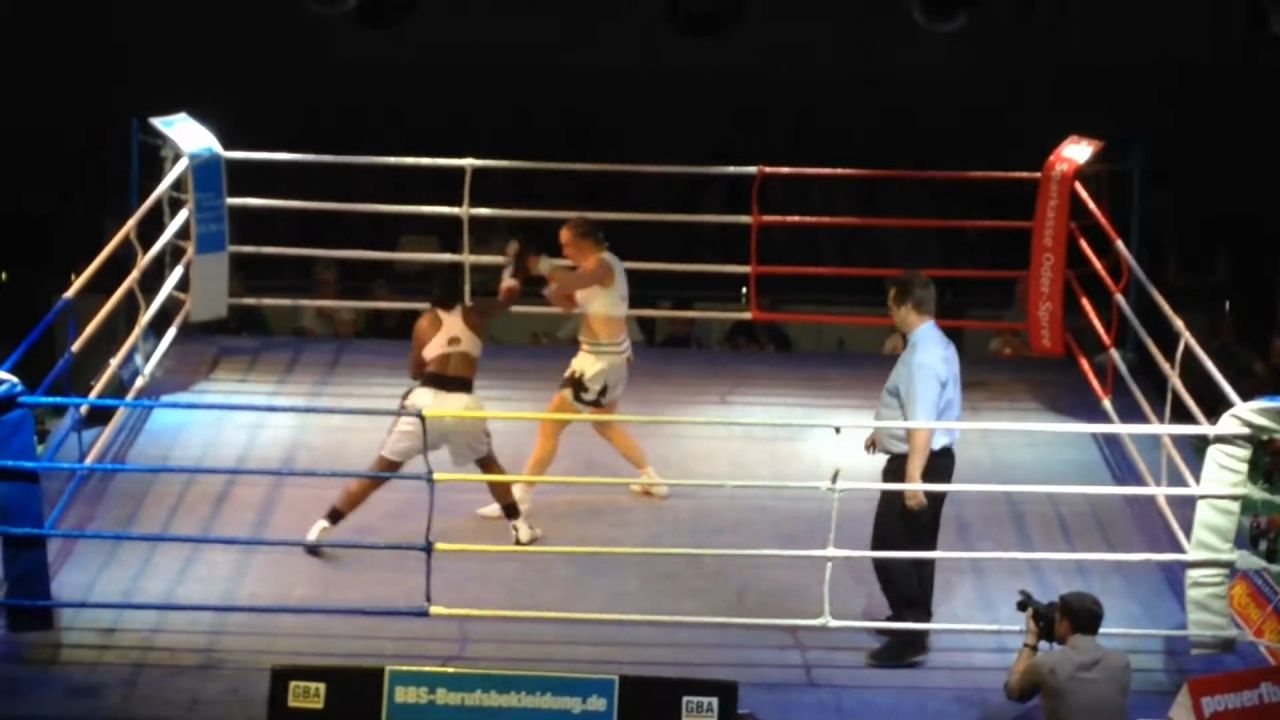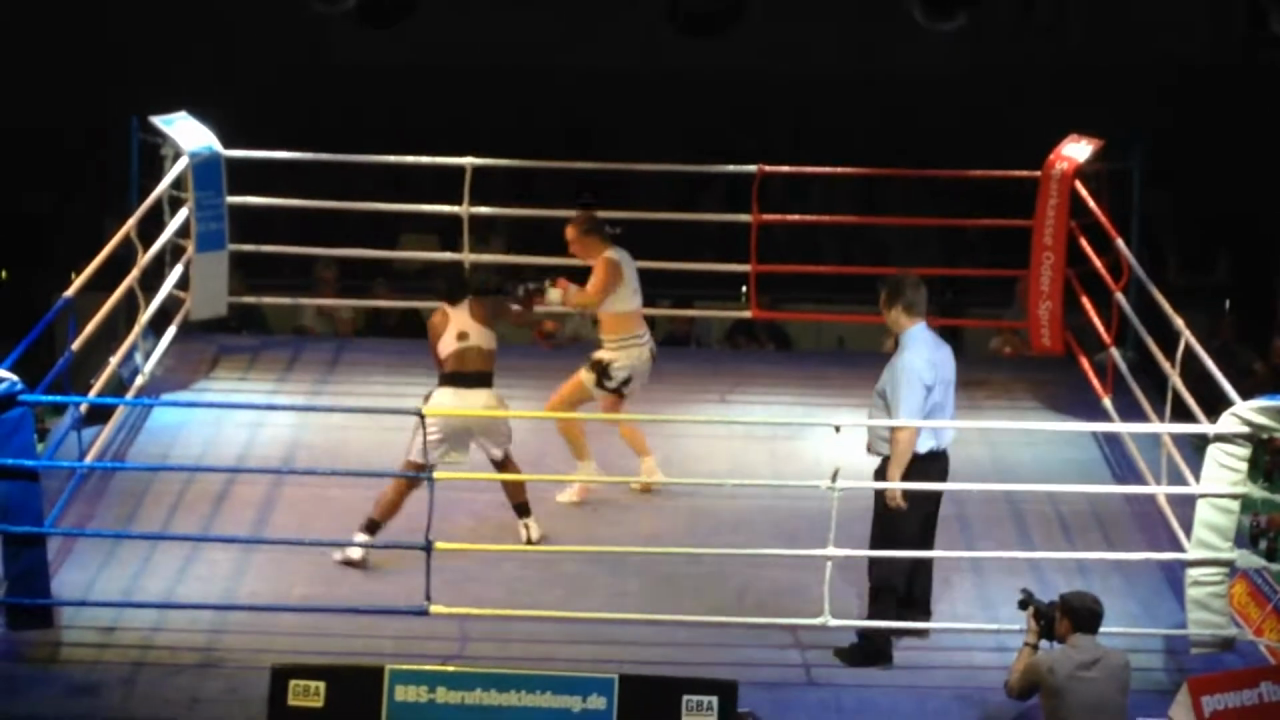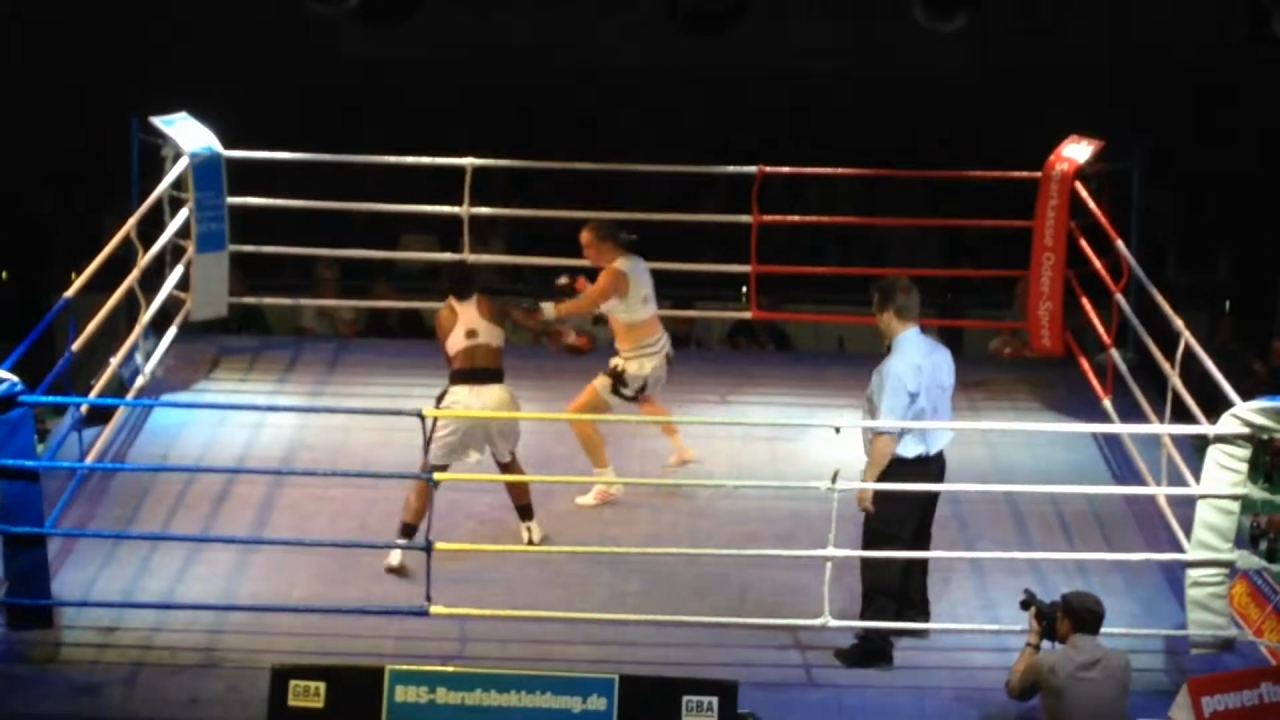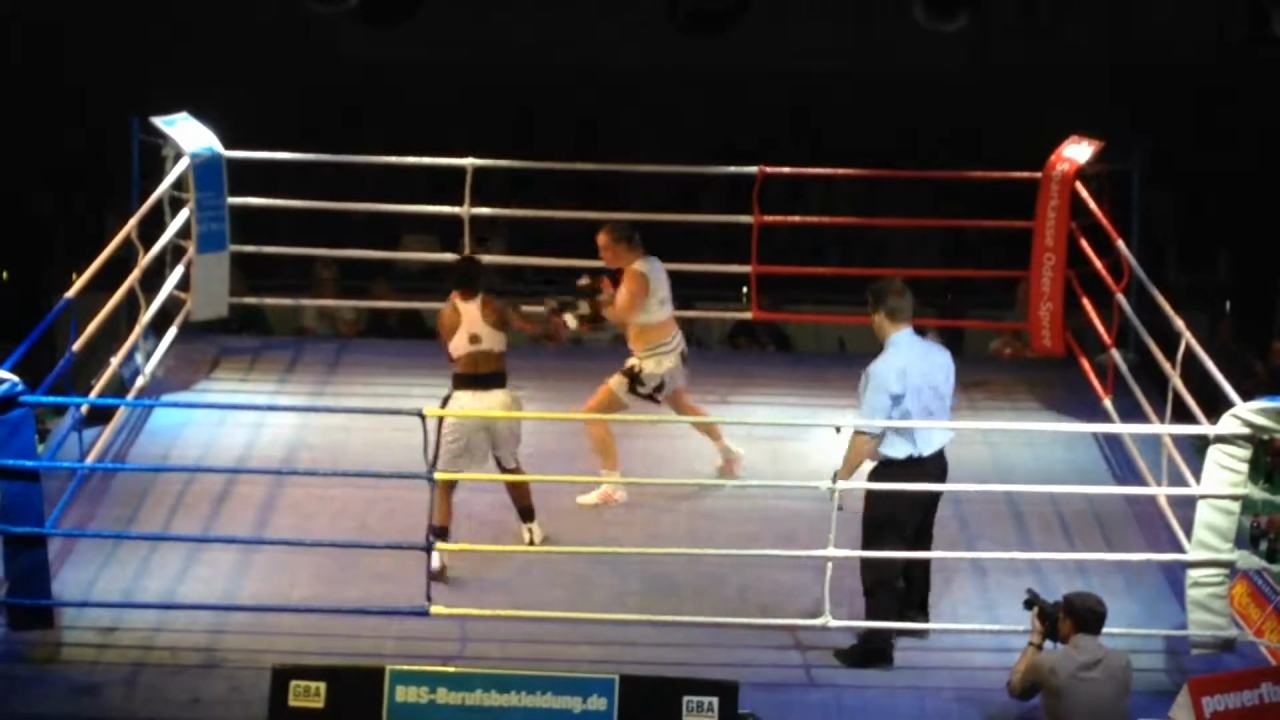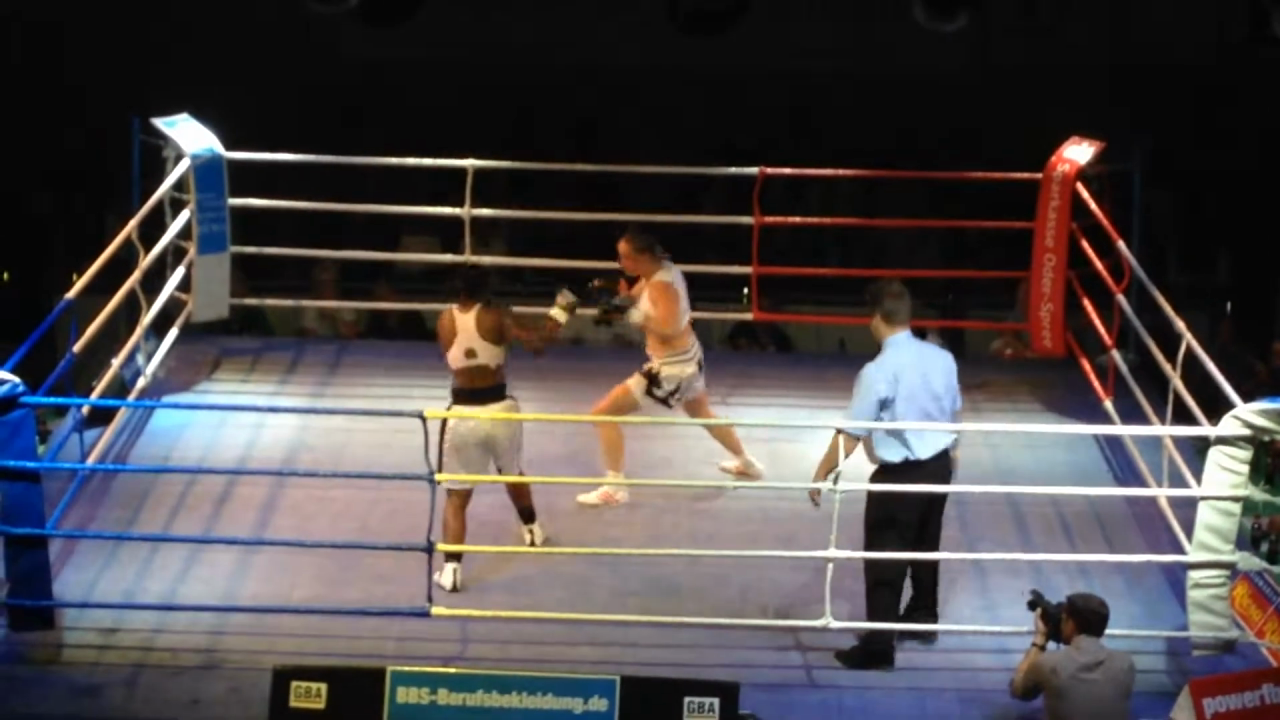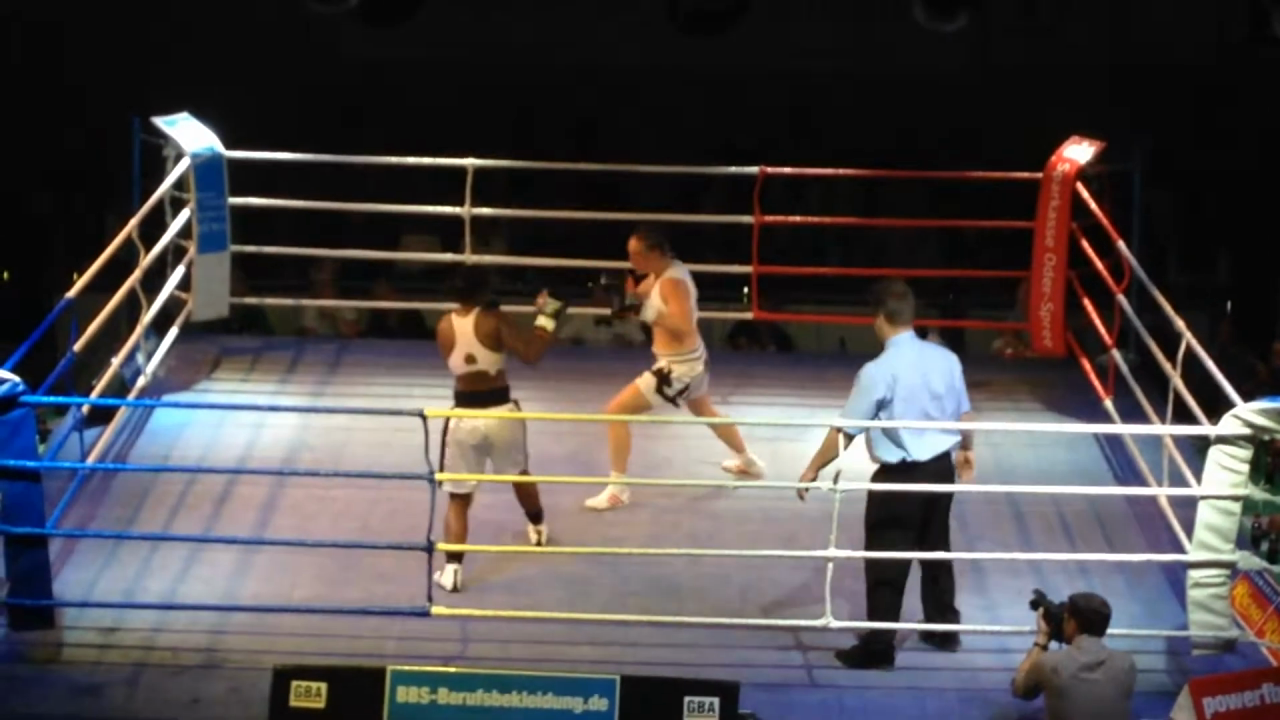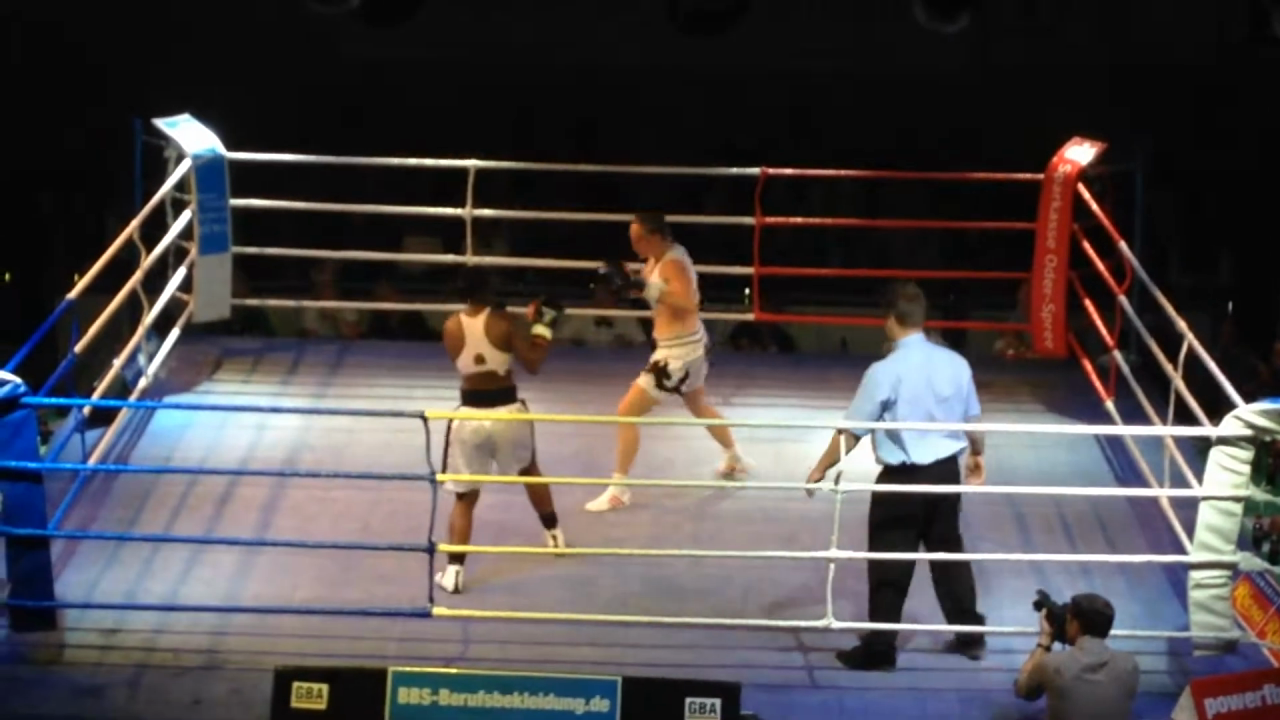
dt=0.1s
person 1, frame 1
left shoulder: (922, 356)
right shoulder: (937, 345)
left elbow: (923, 426)
left wrist: (913, 477)
right wrist: (882, 432)
left hip: (919, 463)
right hip: (938, 459)
left knee: (891, 549)
right knee: (918, 544)
left ankle: (908, 637)
right ankle: (914, 620)
person 1, frame 2
left shoulder: (910, 359)
right shoulder: (938, 347)
left elbow: (907, 428)
left wrist: (893, 479)
right wrist: (878, 430)
left hip: (912, 466)
right hip: (934, 459)
left knee: (889, 553)
right knee: (917, 544)
left ankle: (876, 643)
right ankle: (915, 615)
person 1, frame 3
left shoulder: (897, 365)
right shoulder: (940, 353)
left elbow: (886, 433)
left wrist: (868, 481)
left hip: (902, 471)
right hip: (934, 463)
left knee: (881, 556)
right knee: (916, 544)
left ankle: (876, 644)
right ankle: (913, 613)
person 1, frame 4
left shoulder: (884, 367)
right shoulder: (939, 354)
left elbow: (866, 433)
left wrist: (843, 477)
left hip: (900, 471)
right hip: (935, 462)
left knee: (882, 556)
right knee: (918, 544)
left ankle: (876, 644)
right ankle: (913, 612)
person 1, frame 5
left shoulder: (879, 371)
right shoulder: (941, 357)
left elbow: (849, 433)
right elbow: (954, 412)
left wrist: (820, 476)
left hip: (899, 477)
right hip: (939, 467)
left knee: (886, 562)
right knee: (926, 549)
left ankle: (878, 647)
right ankle: (923, 621)
person 1, frame 6
left shoulder: (878, 371)
right shoulder: (946, 358)
left elbow: (843, 431)
right elbow: (963, 414)
left wrist: (811, 470)
right wrist: (966, 450)
left hip: (899, 477)
right hip: (941, 467)
left knee: (886, 562)
right knee: (936, 550)
left ankle: (879, 646)
right ankle: (945, 628)
person 1, frame 7
left shoulder: (884, 371)
right shoulder: (955, 362)
left elbow: (850, 432)
right elbow: (972, 420)
left wrist: (819, 468)
right wrist: (977, 455)
left hip: (901, 479)
right hip: (945, 473)
left knee: (888, 565)
right knee: (949, 554)
left ankle: (880, 649)
right ankle: (969, 634)
person 2, frame 1
left shoulder: (424, 323)
right shoulder: (475, 313)
left elbow: (415, 372)
right elbow: (506, 299)
right wrist: (512, 282)
left hip: (424, 399)
right hip: (462, 402)
left knee: (379, 471)
right knee: (487, 462)
left ankle: (325, 527)
right ankle: (520, 527)
person 2, frame 2
left shoulder: (436, 320)
right shoulder: (485, 306)
right elbow: (519, 317)
right wrist: (540, 324)
left hip: (446, 398)
right hip: (484, 399)
left knee: (408, 475)
right knee: (503, 460)
left ankle: (361, 542)
right ankle: (529, 526)
person 2, frame 3
left shoulder: (442, 314)
right shoulder: (491, 304)
right elbow: (533, 323)
right wrist: (559, 334)
left hip: (459, 396)
right hip: (496, 395)
left knee: (428, 476)
right knee: (508, 461)
left ankle: (401, 548)
right ankle: (529, 528)
person 2, frame 4
left shoulder: (446, 314)
right shoulder: (497, 306)
right elbow: (533, 329)
left hip: (463, 402)
right hip: (499, 399)
left knee: (444, 481)
right knee: (509, 465)
left ankle: (437, 552)
right ankle: (530, 528)
person 2, frame 5
left shoulder: (445, 320)
right shoulder: (496, 315)
right elbow: (536, 342)
right wrist: (560, 313)
left hip: (462, 414)
right hip: (499, 410)
left knee: (456, 496)
right knee: (511, 473)
left ankle: (451, 569)
right ankle: (531, 531)
person 2, frame 6
left shoulder: (444, 326)
right shoulder: (495, 320)
right elbow: (530, 356)
right wrist: (547, 319)
left hip: (464, 417)
right hip: (501, 411)
left knee: (459, 498)
right knee: (518, 472)
left ankle: (451, 570)
right ankle: (538, 530)
person 2, frame 7
left shoulder: (451, 326)
right shoulder: (504, 321)
right elbow: (533, 365)
right wrist: (544, 327)
left hip: (471, 416)
right hip: (508, 412)
left knee: (465, 498)
right knee: (529, 470)
left ankle: (454, 572)
right ankle: (554, 536)
person 3, frame 1
left shoulder: (602, 264)
right shoulder: (596, 264)
left elbow: (574, 281)
right elbow: (572, 301)
left wrist: (541, 265)
right wrist: (551, 287)
left hip: (601, 359)
right hip: (612, 356)
left knee: (549, 427)
right knee: (606, 424)
left ankle: (518, 497)
right ankle: (651, 478)
person 3, frame 2
left shoulder: (608, 262)
right shoulder: (614, 259)
left elbow: (590, 303)
right elbow: (594, 298)
left wrist: (551, 295)
right wrist: (567, 288)
left hip: (622, 353)
right hip: (637, 348)
left knee: (557, 407)
right knee: (612, 411)
left ankle: (587, 474)
right ankle: (650, 470)
person 3, frame 3
left shoulder: (617, 272)
right shoulder: (633, 262)
left elbow: (585, 306)
right elbow: (599, 298)
left wrist: (545, 309)
right wrist: (584, 288)
left hip: (638, 361)
right hip: (659, 349)
left knee: (579, 414)
right knee: (645, 400)
left ankle: (607, 484)
right ankle: (680, 448)
person 3, frame 4
left shoulder: (636, 274)
right shoulder: (647, 263)
left elbow: (625, 315)
right elbow: (632, 301)
right wrist: (605, 293)
left hip: (654, 363)
right hip: (673, 350)
left knee: (592, 414)
right knee: (681, 404)
left ankle: (611, 487)
right ankle: (727, 454)
person 3, frame 5
left shoulder: (663, 285)
right shoulder: (654, 274)
left elbow: (668, 330)
right elbow: (632, 299)
left wrist: (632, 315)
right wrist: (617, 296)
left hip: (669, 368)
right hip: (687, 360)
left knee: (603, 413)
right knee: (702, 413)
left ankle: (613, 488)
right ankle: (746, 464)
person 3, frame 6
left shoulder: (673, 281)
right shoulder: (660, 272)
left elbow: (683, 325)
right elbow: (639, 296)
left wrist: (645, 312)
right wrist: (625, 295)
left hip: (678, 366)
right hip: (692, 359)
left knee: (616, 413)
right knee: (704, 411)
left ankle: (618, 489)
right ankle: (747, 462)
person 3, frame 7
left shoulder: (674, 263)
right shoulder: (657, 257)
left elbow: (690, 303)
right elbow: (641, 286)
left wrist: (651, 290)
right wrist: (619, 279)
left hip: (678, 352)
right hip: (678, 346)
left knee: (627, 414)
right knee: (699, 405)
left ankle: (618, 491)
right ankle: (735, 460)
